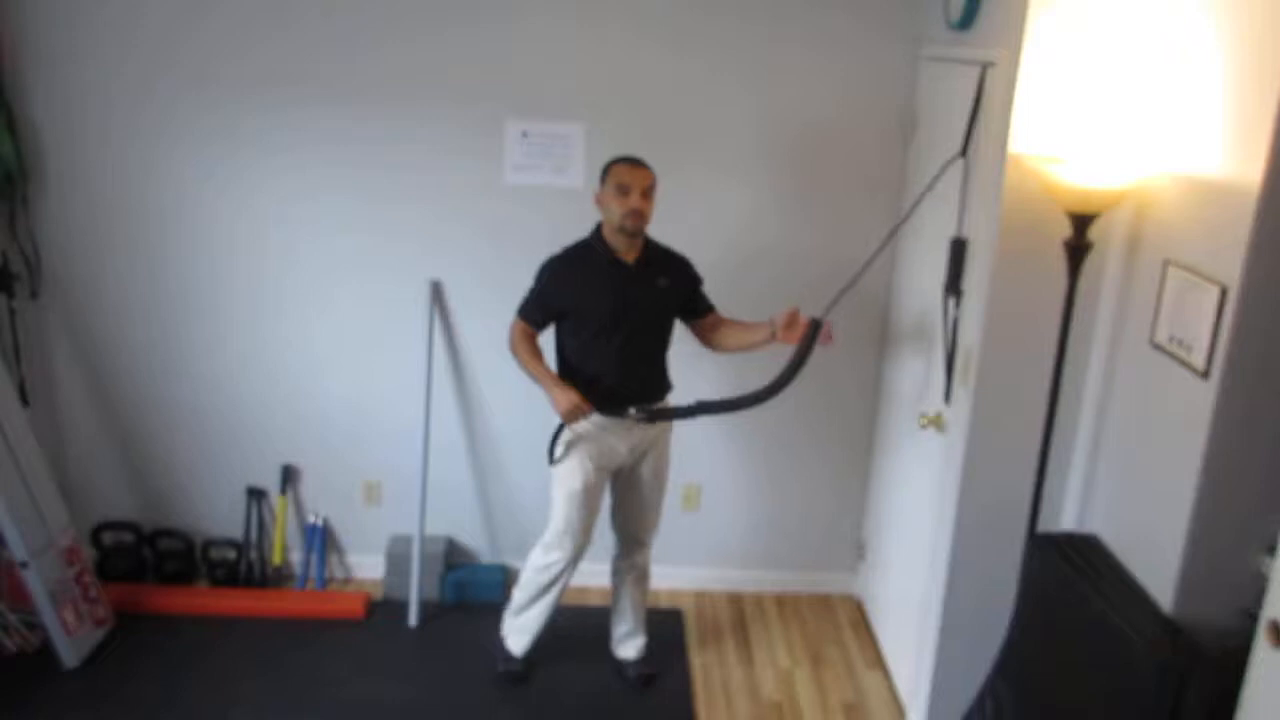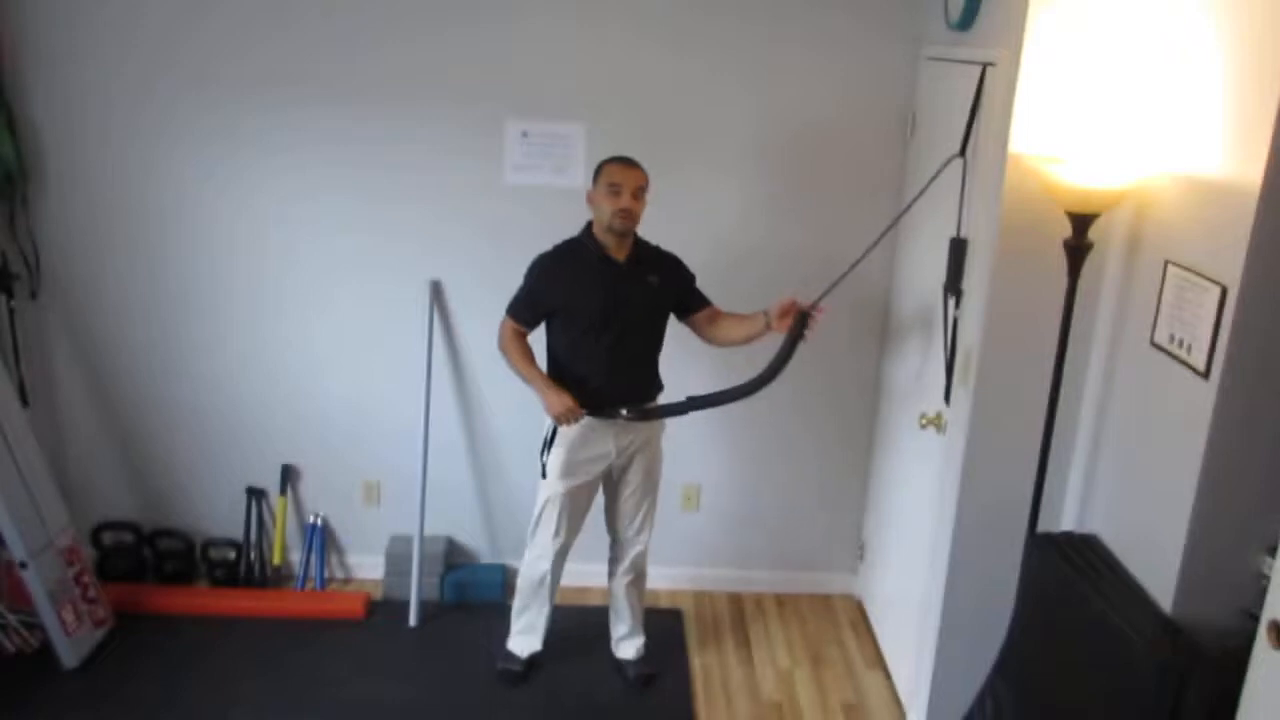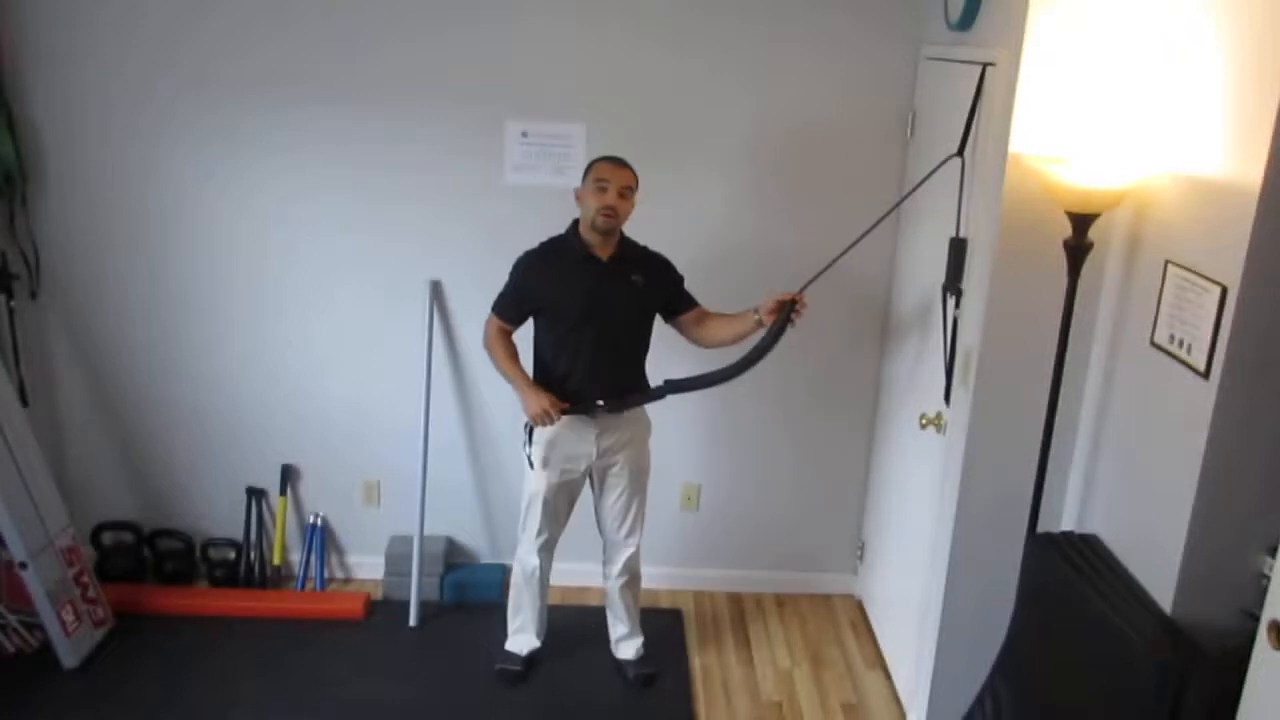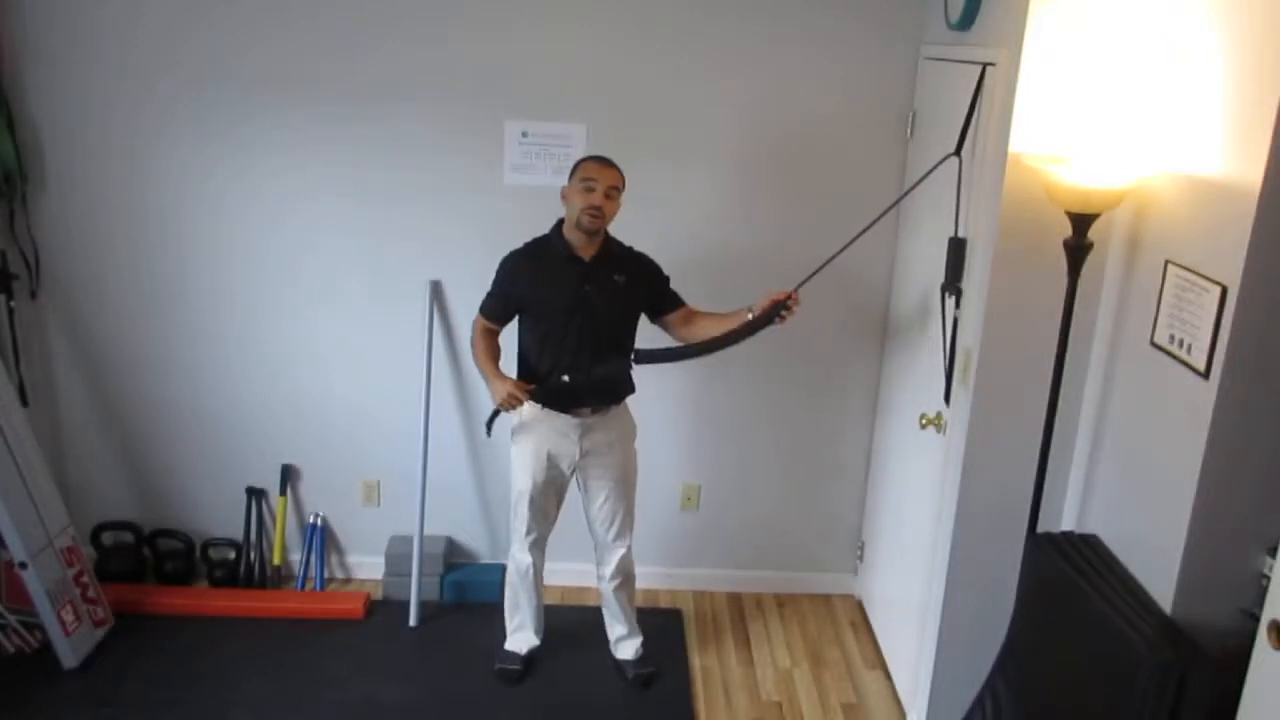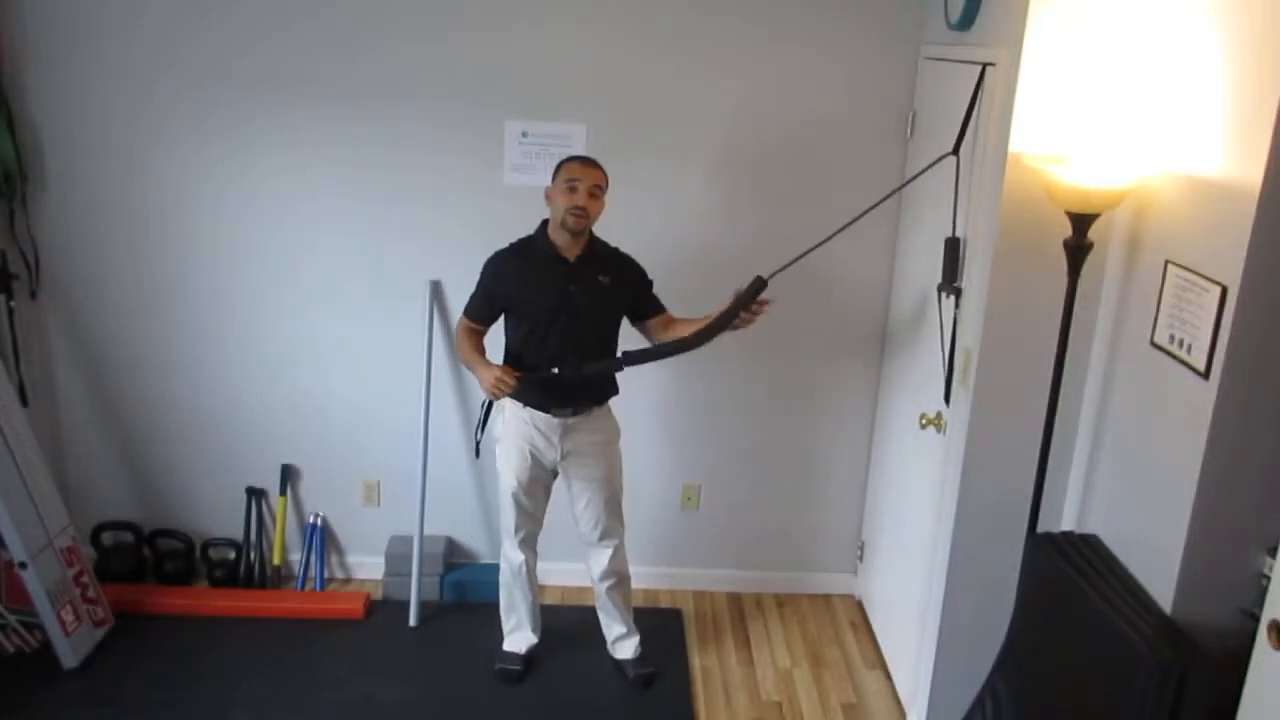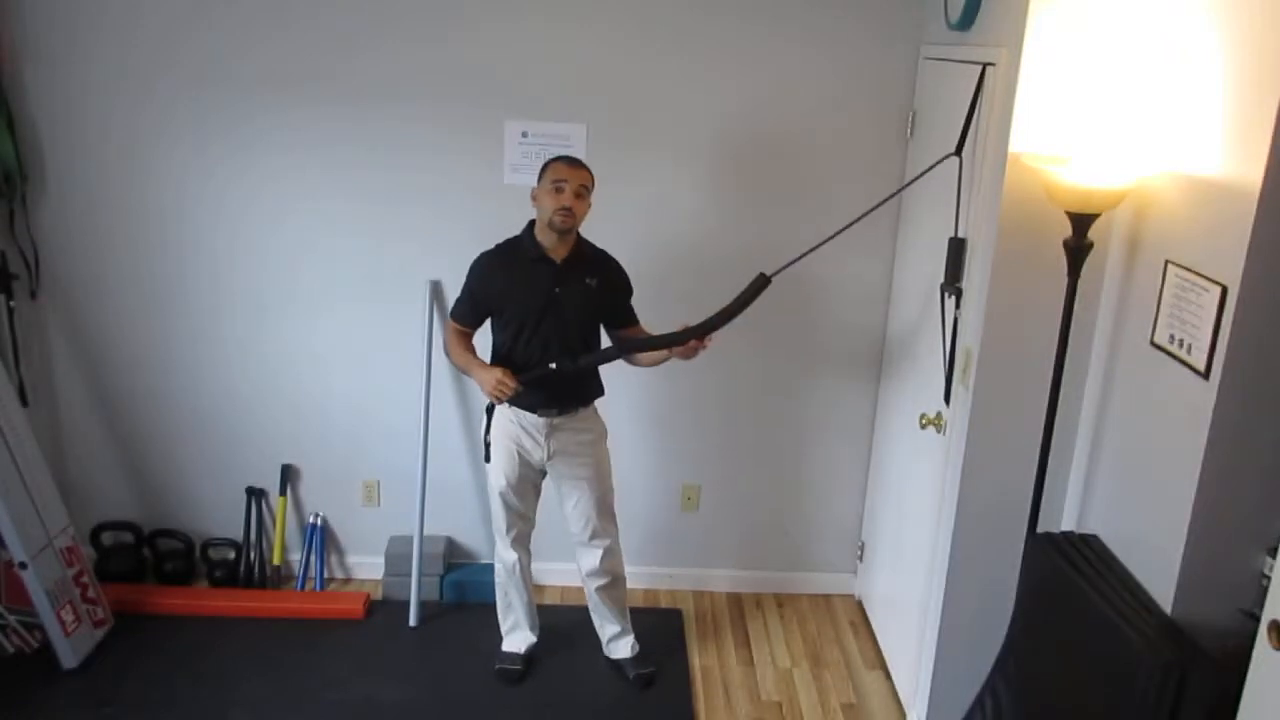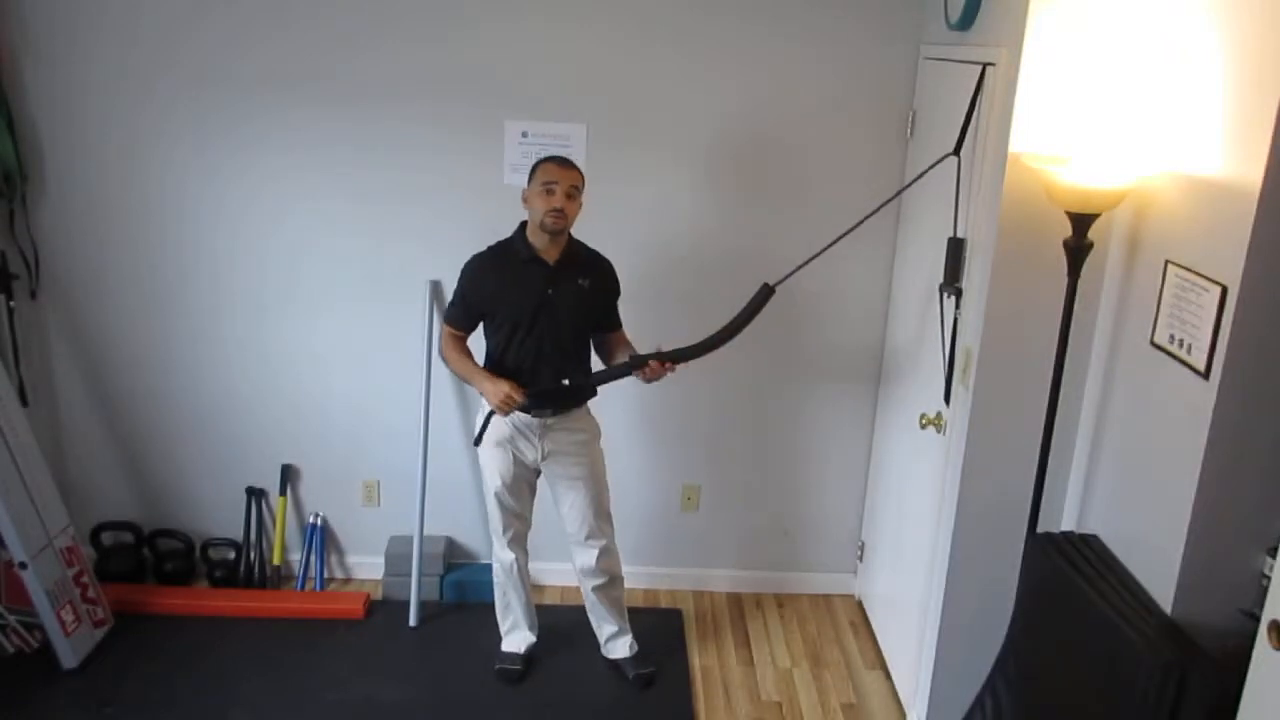
dt=0.2s
person 1, frame 1
left shoulder: (673, 269)
right shoulder: (566, 268)
left elbow: (712, 330)
right elbow: (521, 335)
left wrist: (772, 330)
right wrist: (553, 385)
left hip: (650, 426)
right hip: (588, 425)
left knee: (637, 545)
right knee: (565, 542)
left ankle: (628, 645)
right ankle: (514, 635)
person 1, frame 2
left shoulder: (665, 269)
right shoulder: (556, 266)
left elbow: (711, 324)
right elbow: (511, 335)
left wrist: (766, 322)
right wrist: (546, 387)
left hip: (641, 428)
right hip: (577, 427)
left knee: (632, 545)
right knee: (550, 541)
left ankle: (628, 645)
right ankle: (521, 642)
person 1, frame 3
left shoulder: (651, 268)
right shoulder: (540, 263)
left elbow: (699, 326)
right elbow: (496, 331)
left wrist: (758, 318)
right wrist: (525, 388)
left hip: (625, 427)
right hip: (559, 426)
left knee: (624, 545)
right knee: (537, 540)
left ankle: (627, 645)
right ankle: (521, 640)
person 1, frame 4
left shoulder: (636, 268)
right shoulder: (524, 263)
left elbow: (685, 325)
right elbow: (484, 329)
left wrist: (751, 315)
right wrist: (493, 377)
left hip: (608, 425)
right hip: (540, 422)
left knee: (615, 543)
right knee: (528, 540)
left ankle: (626, 644)
right ankle: (520, 639)
person 1, frame 5
left shoulder: (620, 269)
right shoulder: (508, 263)
left elbow: (663, 331)
right elbow: (467, 330)
left wrist: (725, 320)
right wrist: (480, 367)
left hip: (591, 424)
right hip: (523, 422)
left knee: (605, 542)
right knee: (518, 540)
left ankle: (624, 644)
right ankle: (518, 639)
person 1, frame 6
left shoulder: (605, 270)
right shoulder: (495, 264)
left elbow: (632, 343)
right elbow: (455, 333)
left wrist: (676, 347)
right wrist: (479, 369)
left hip: (579, 424)
right hip: (512, 422)
left knee: (599, 541)
right knee: (512, 541)
left ankle: (621, 644)
right ankle: (517, 639)
person 1, frame 7
left shoulder: (597, 270)
right shoulder: (487, 267)
left elbow: (611, 342)
right elbow: (450, 339)
left wrist: (642, 363)
right wrist: (483, 379)
left hip: (572, 424)
right hip: (506, 424)
left knee: (595, 542)
right knee: (508, 542)
left ankle: (619, 643)
right ankle: (516, 639)
